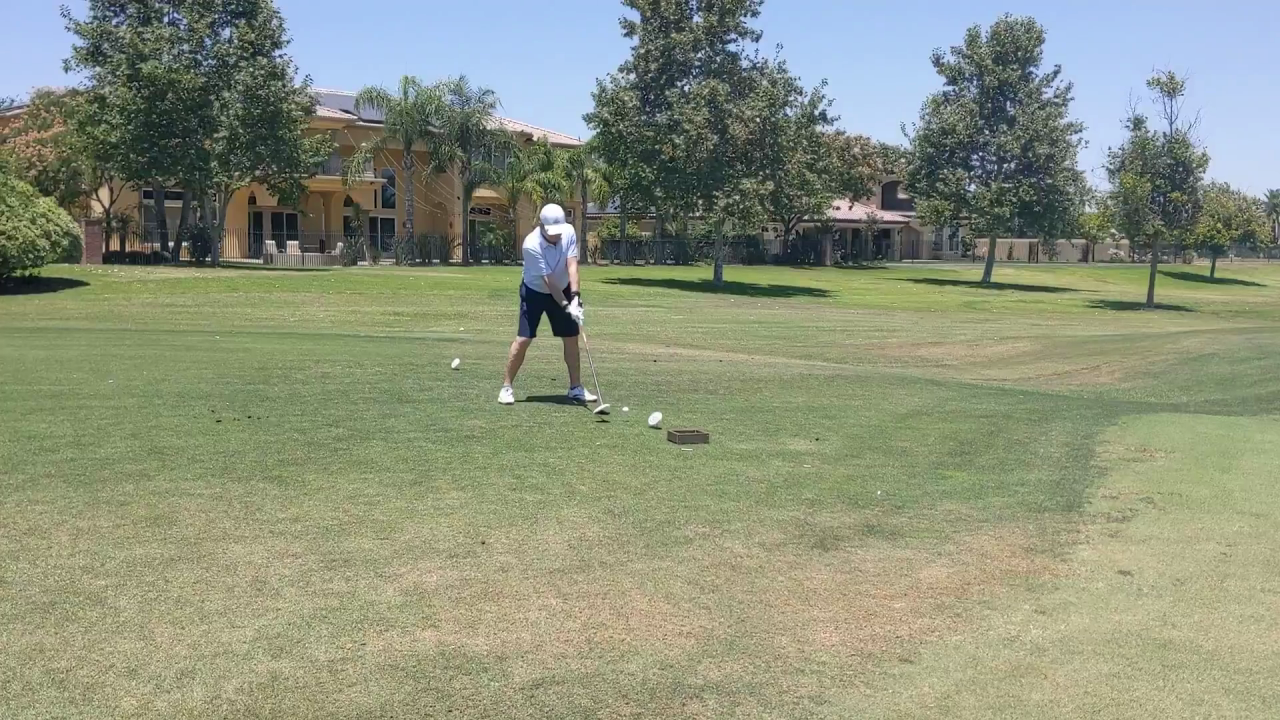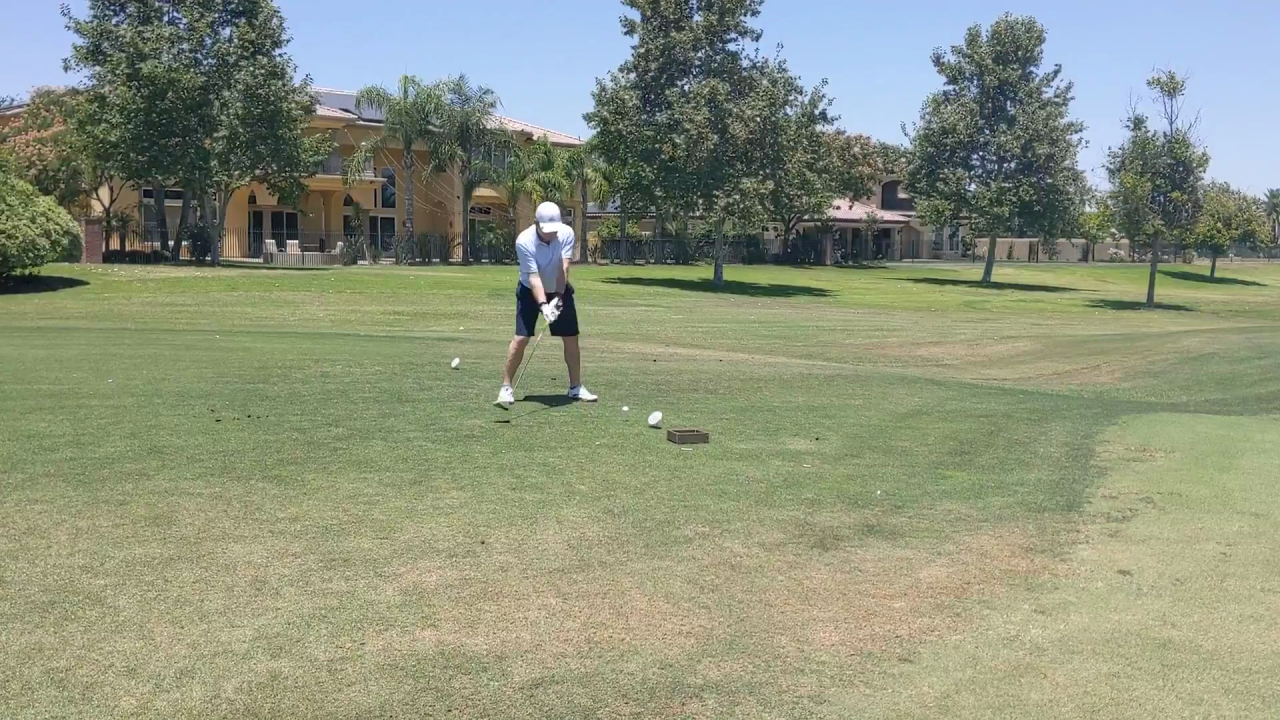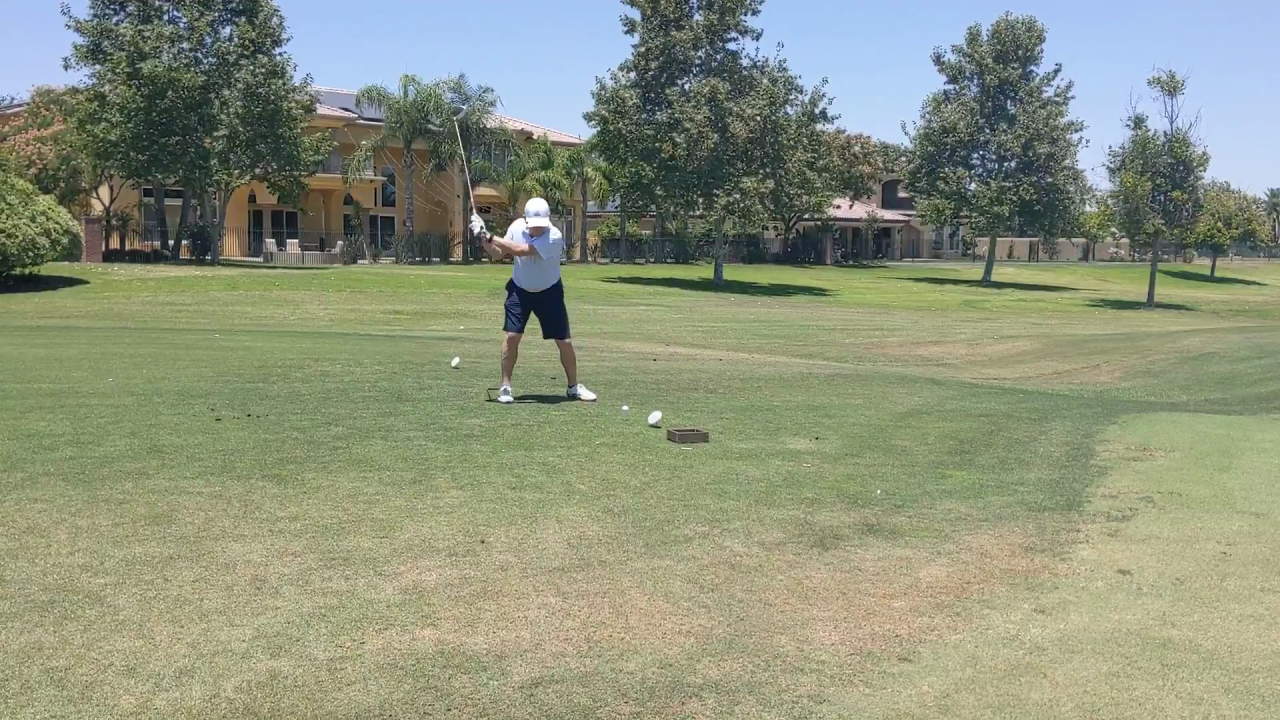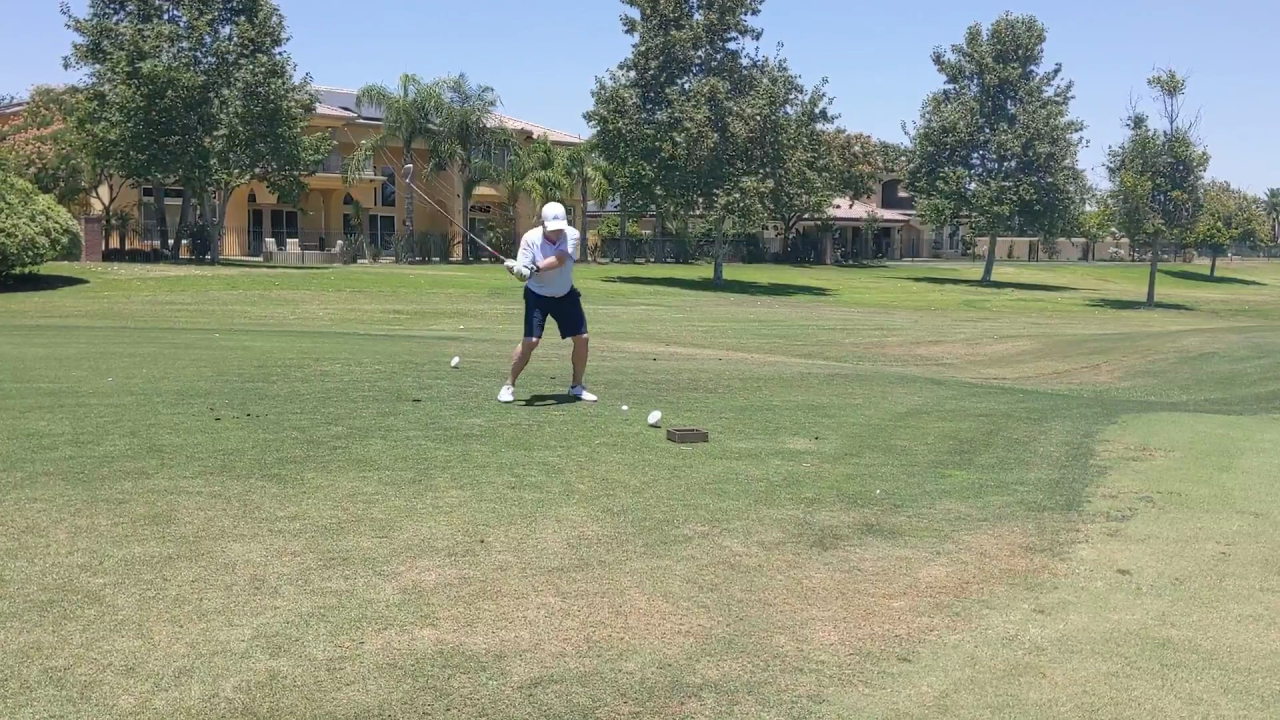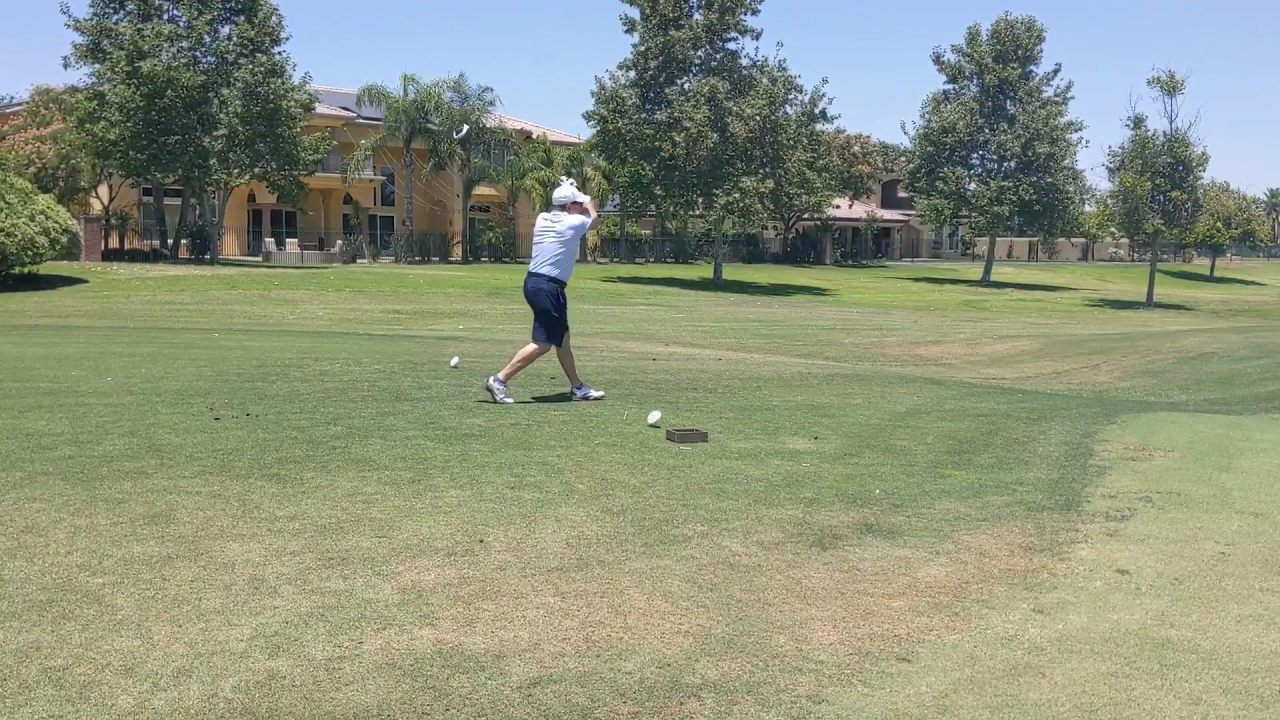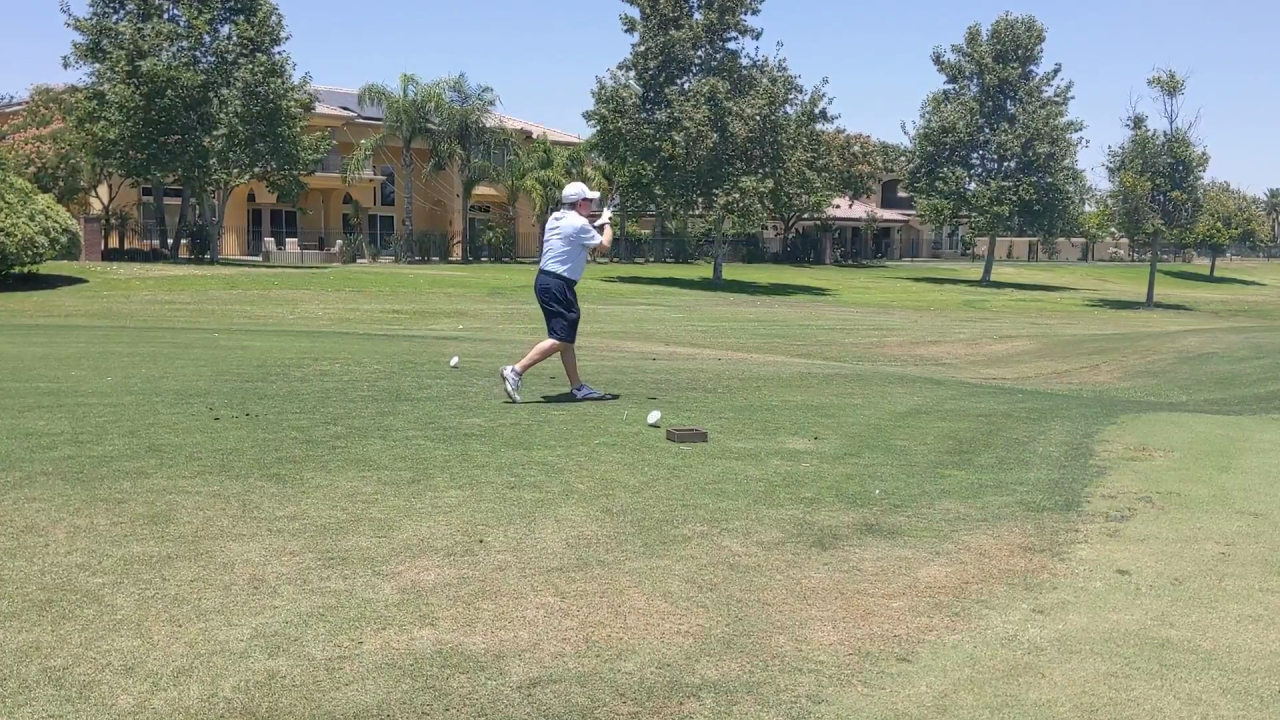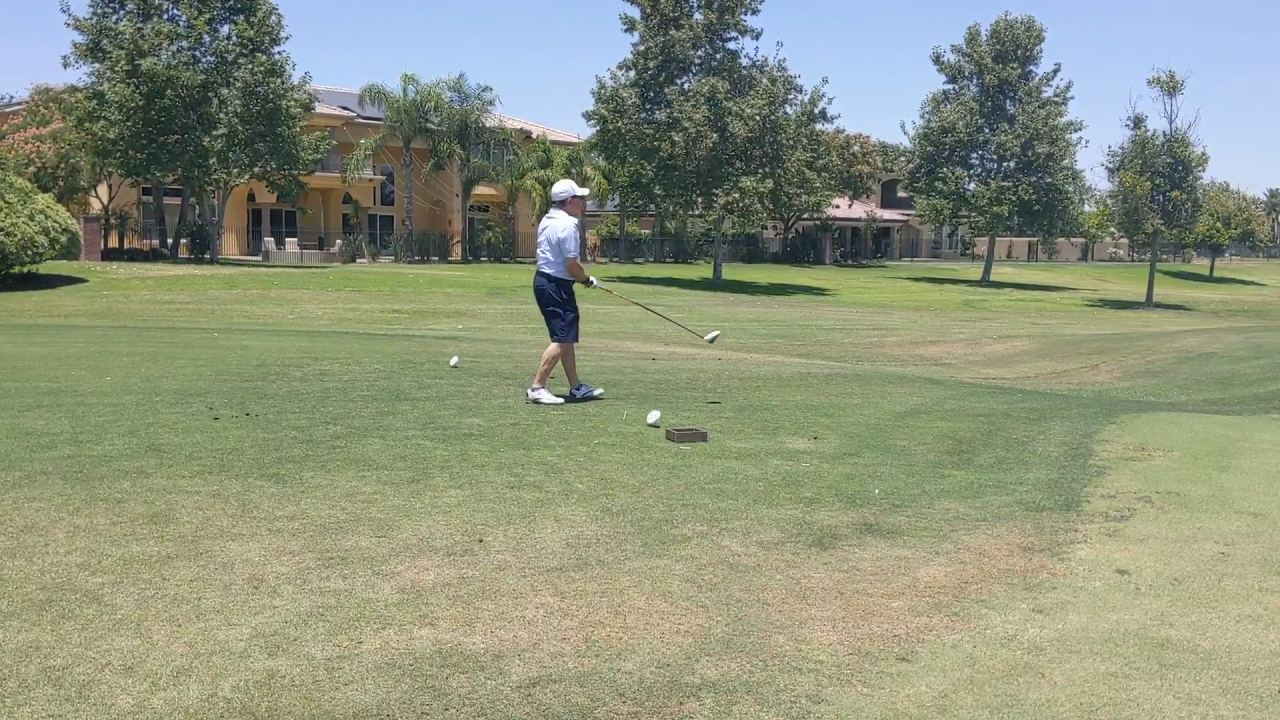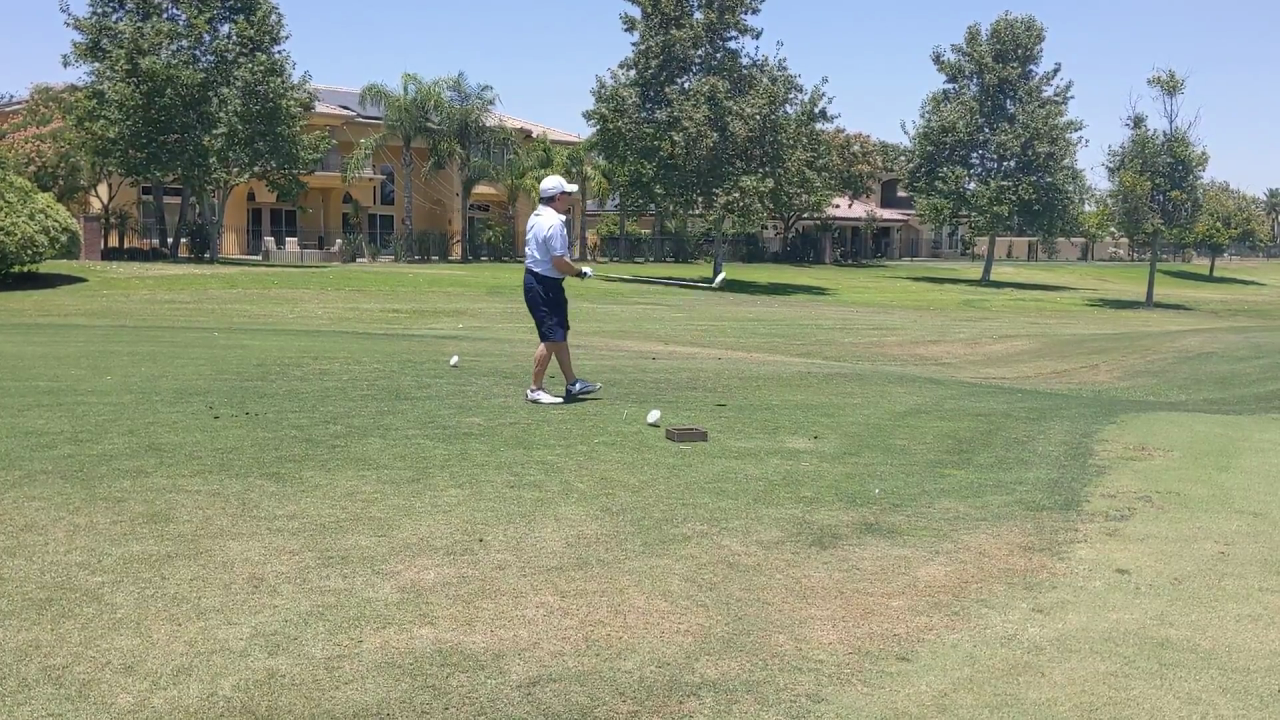
dt=0.4s
person 1, frame 1
left shoulder: (569, 232)
right shoulder: (531, 245)
left elbow: (572, 266)
right elbow: (548, 280)
left wrist: (575, 296)
right wrist: (566, 305)
left hip: (562, 291)
right hip: (534, 293)
left knee: (571, 338)
right knee: (523, 339)
left ankle: (576, 388)
right ankle: (507, 387)
person 1, frame 2
left shoulder: (567, 234)
right shoulder: (524, 241)
left elbow: (563, 268)
right elbow: (533, 276)
left wrist: (558, 298)
right wrist: (543, 304)
left hip: (559, 292)
right hip: (531, 292)
left knee: (572, 338)
right knee: (521, 338)
left ankle: (576, 387)
right ankle: (506, 386)
person 1, frame 3
left shoulder: (554, 237)
right shoulder: (517, 227)
left elbow: (519, 251)
right elbow: (497, 254)
left wrist: (489, 237)
right wrist: (483, 236)
left hip: (549, 293)
right hip: (519, 291)
left knee: (564, 341)
right knee: (512, 336)
left ankle: (574, 386)
right ankle: (505, 386)
person 1, frame 4
left shoulder: (572, 236)
right shoulder: (530, 239)
left elbow: (555, 262)
right elbow: (522, 271)
left wrist: (530, 268)
right wrist: (517, 267)
left hip: (565, 295)
right hip: (538, 297)
left knee: (581, 339)
right knee: (531, 341)
left ankle: (578, 387)
right ankle: (508, 386)
person 1, frame 5
left shoulder: (543, 219)
right shoulder: (573, 224)
right elbow: (594, 216)
right wrist: (585, 201)
left hip: (536, 283)
right hip: (547, 288)
left knee: (562, 337)
right knee: (542, 343)
left ankle: (577, 387)
right ankle: (500, 380)
person 1, frame 6
left shoulder: (557, 219)
right shoulder: (577, 224)
right elbow: (605, 244)
left wrist: (597, 224)
right wrist: (607, 223)
left hip: (549, 282)
right hip: (557, 285)
left knee: (566, 338)
right knee: (559, 338)
left ankle: (576, 387)
right ankle: (515, 371)
person 1, frame 7
left shoulder: (548, 220)
right shoulder: (566, 225)
right elbow: (572, 264)
left wrist: (580, 278)
right wrist: (587, 279)
left hip: (546, 282)
right hip: (555, 286)
left knee: (566, 338)
right knee: (562, 339)
left ankle: (576, 387)
right ankle: (537, 388)
person 1, frame 8
left shoulder: (537, 217)
right shoulder: (553, 223)
right elbow: (559, 262)
left wrist: (573, 269)
right wrist: (579, 271)
left hip: (539, 281)
right hip: (544, 285)
left knee: (560, 334)
right knee: (550, 338)
left ankle: (572, 383)
right ankle: (535, 389)
